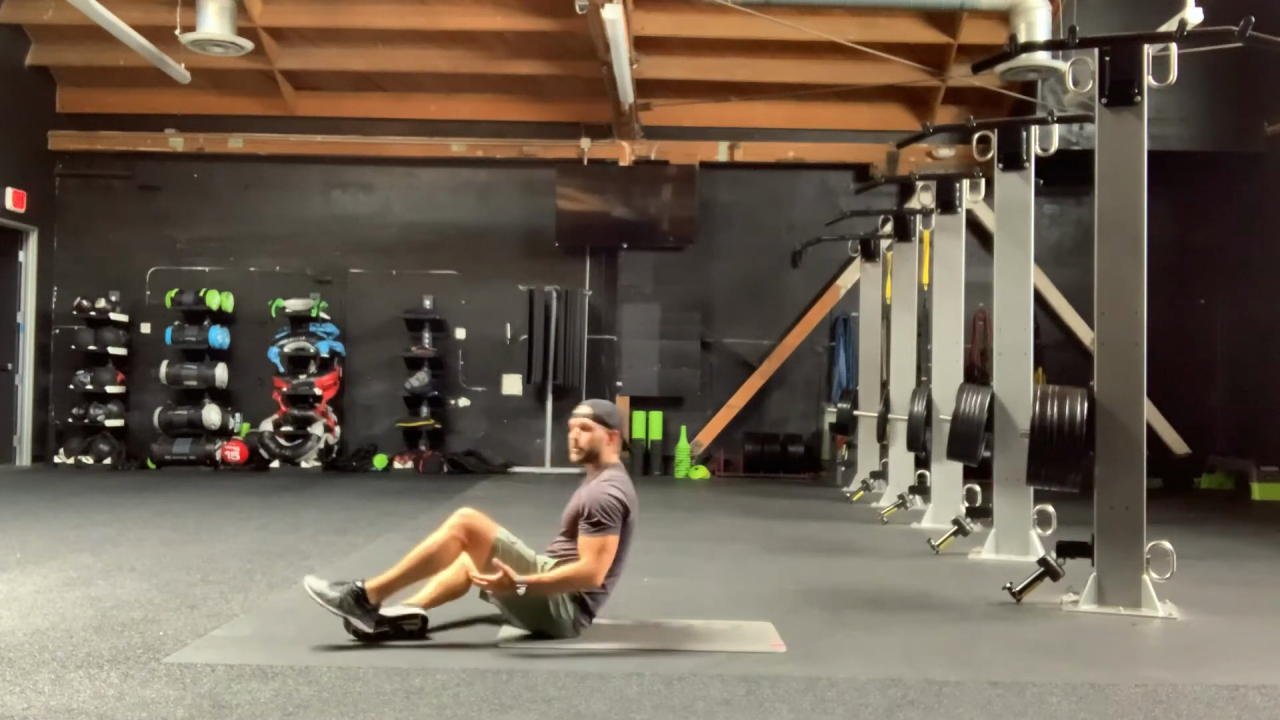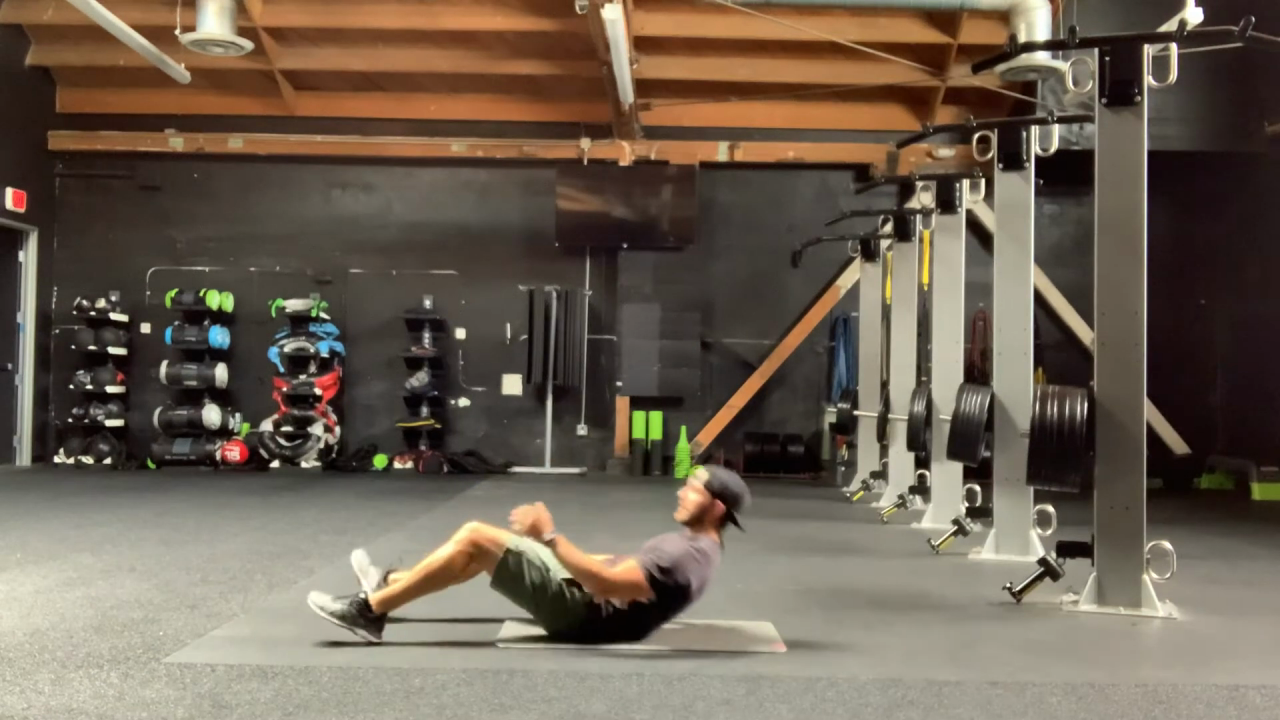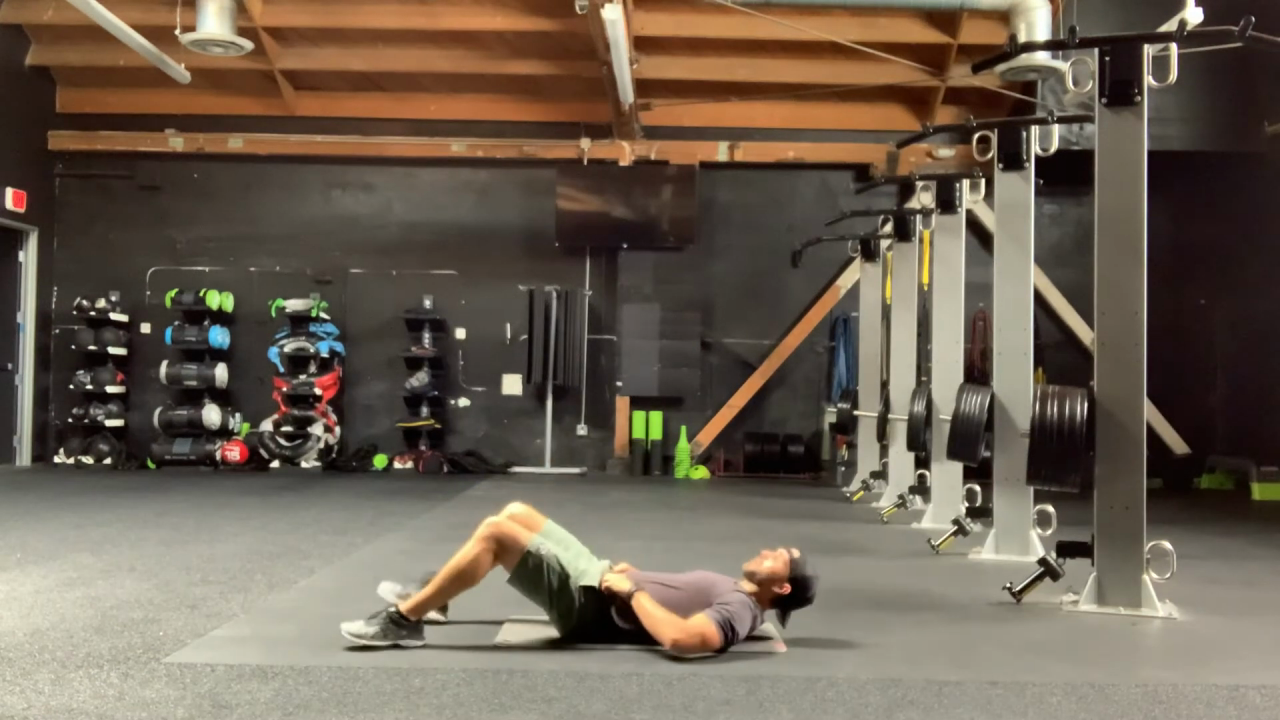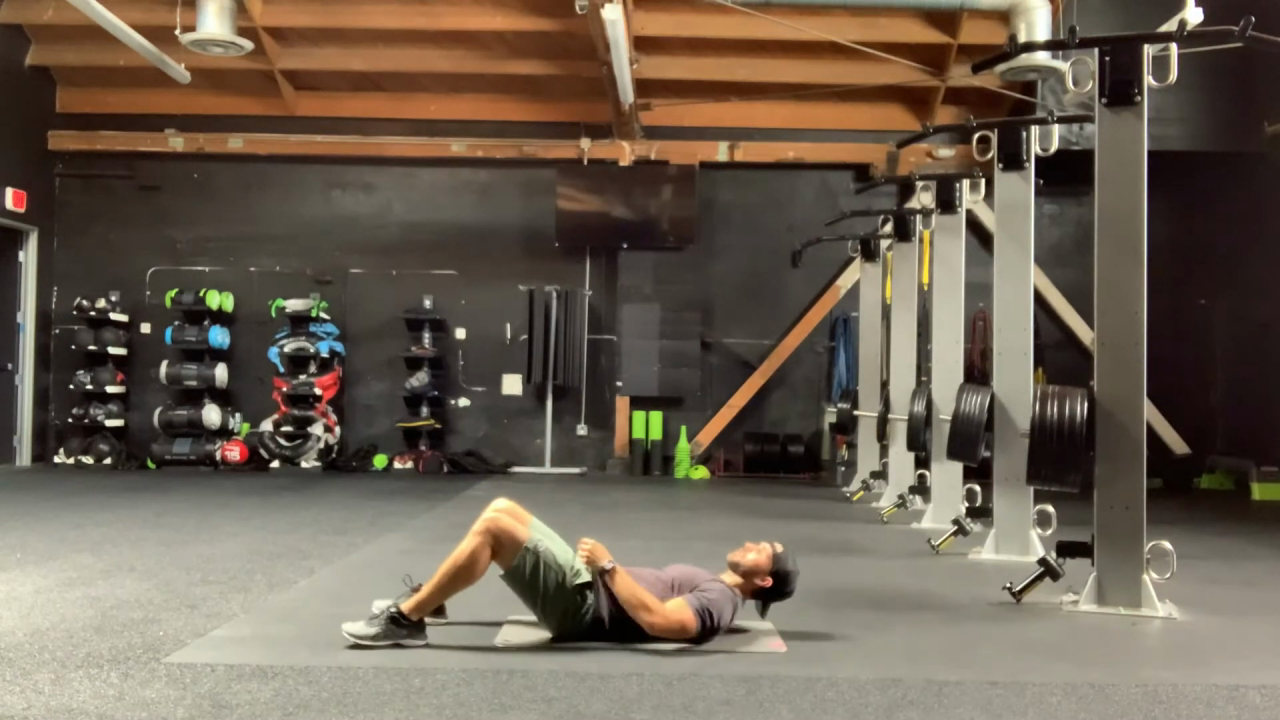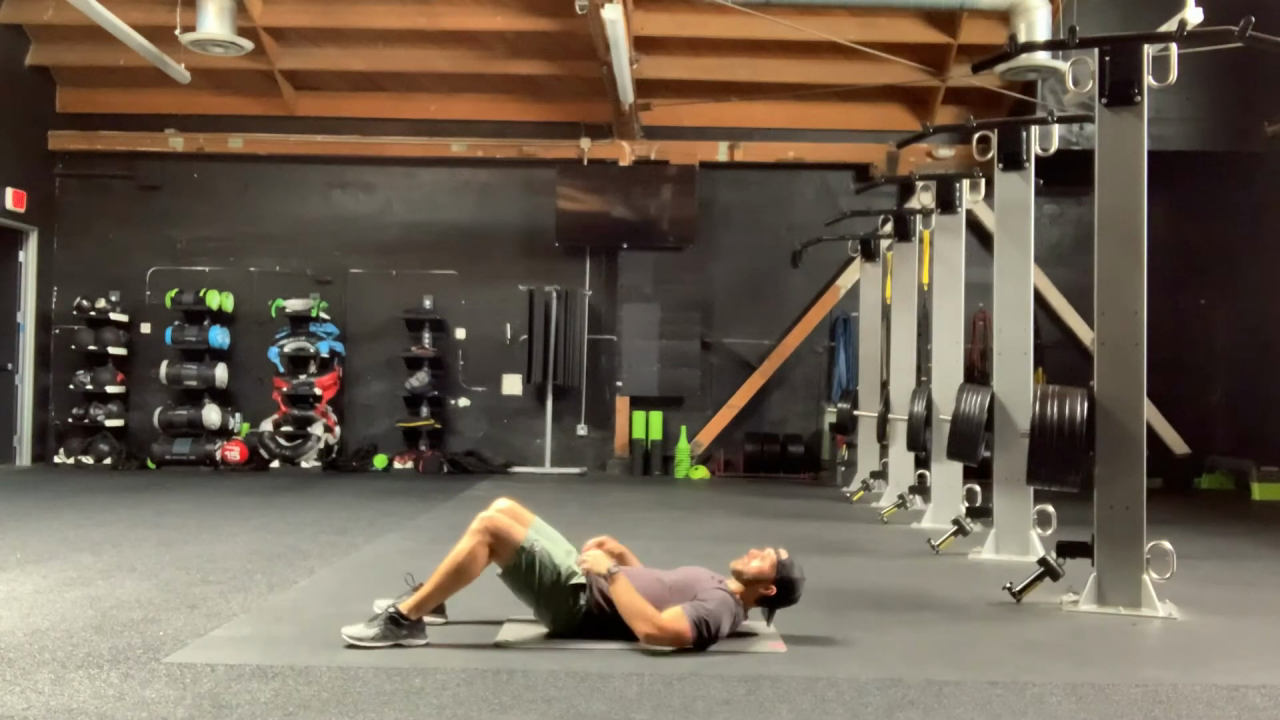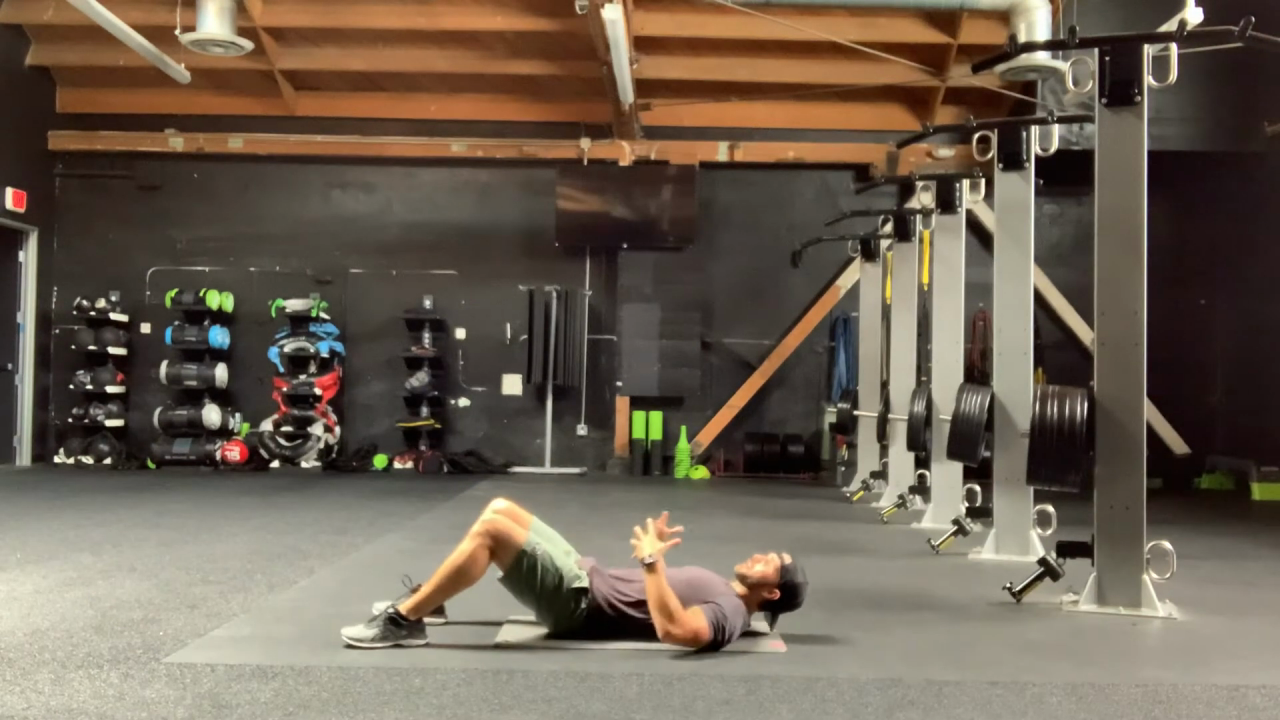
dt=0.5s
person 1, frame 1
left shoulder: (606, 493)
right shoulder: (604, 484)
left elbow: (591, 574)
left wrist: (518, 584)
right wrist: (513, 568)
left hip: (560, 610)
right hip: (554, 602)
left knee: (465, 523)
right knee: (469, 549)
left ankle: (364, 599)
right ankle: (413, 611)
person 1, frame 2
left shoulder: (686, 556)
right shoulder: (696, 545)
left elbow: (606, 586)
left wrist: (550, 536)
right wrist: (555, 545)
left hip: (582, 611)
right hip: (580, 590)
left knee: (474, 538)
right knee: (487, 549)
left ankle: (369, 613)
right ankle: (387, 584)
person 1, frame 3
left shoulder: (738, 612)
right shoulder: (732, 591)
left elbow: (679, 638)
left wrist: (631, 592)
right wrist: (633, 574)
left hip: (588, 606)
right hip: (595, 576)
left knee: (493, 531)
right knee: (513, 513)
left ankle: (403, 620)
right ankle: (432, 595)
person 1, frame 4
left shoulder: (719, 601)
right shoulder: (708, 581)
left elbow: (658, 620)
left wrist: (608, 566)
right wrist: (601, 563)
left hip: (580, 605)
right hip: (584, 580)
left knee: (490, 528)
right knee: (501, 508)
left ankle: (405, 620)
right ankle: (428, 600)
person 1, frame 5
left shoulder: (720, 609)
right shoulder: (717, 587)
left elbow: (651, 629)
left wrist: (610, 572)
right wrist: (619, 554)
left hip: (577, 601)
right hip: (583, 580)
left knee: (488, 526)
right knee: (502, 508)
left ankle: (403, 620)
right ankle: (429, 600)
person 1, frame 6
left shoulder: (728, 613)
right shoulder: (722, 590)
left elbow: (673, 629)
left wrist: (652, 560)
right wrist: (655, 548)
left hip: (578, 603)
right hip: (586, 576)
left knee: (489, 531)
right knee: (500, 508)
left ankle: (404, 620)
right ankle: (426, 600)
